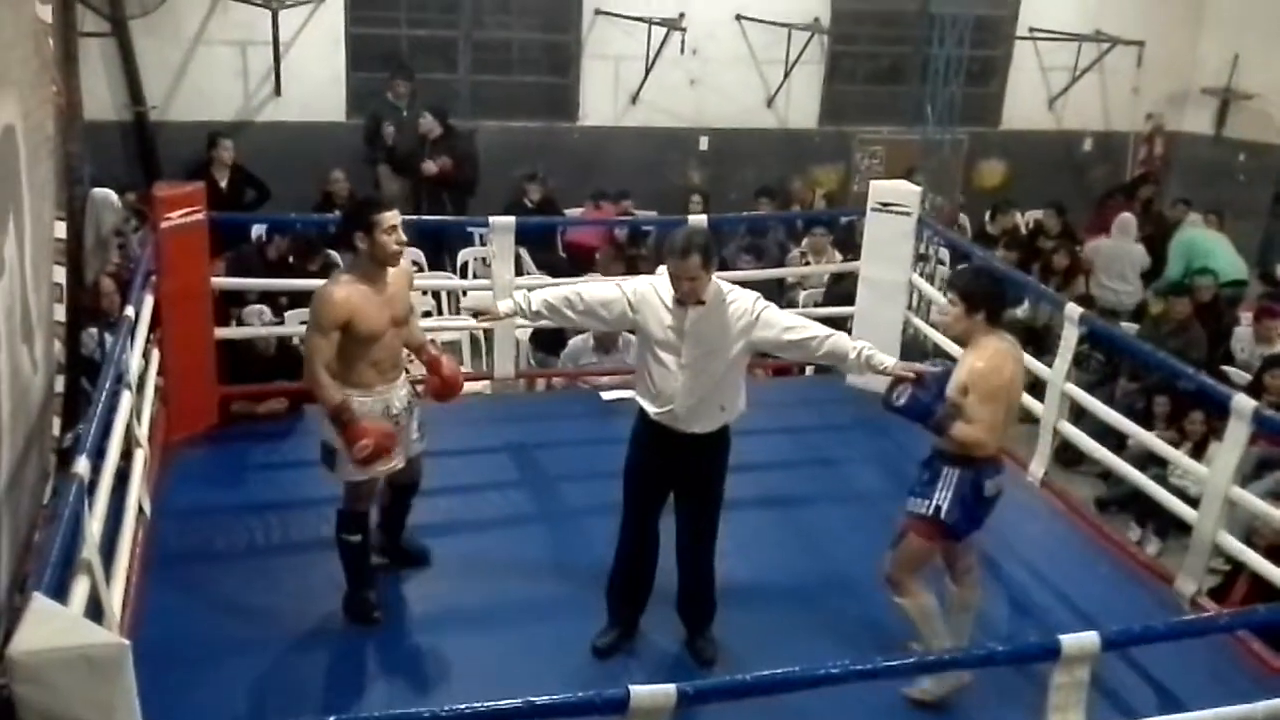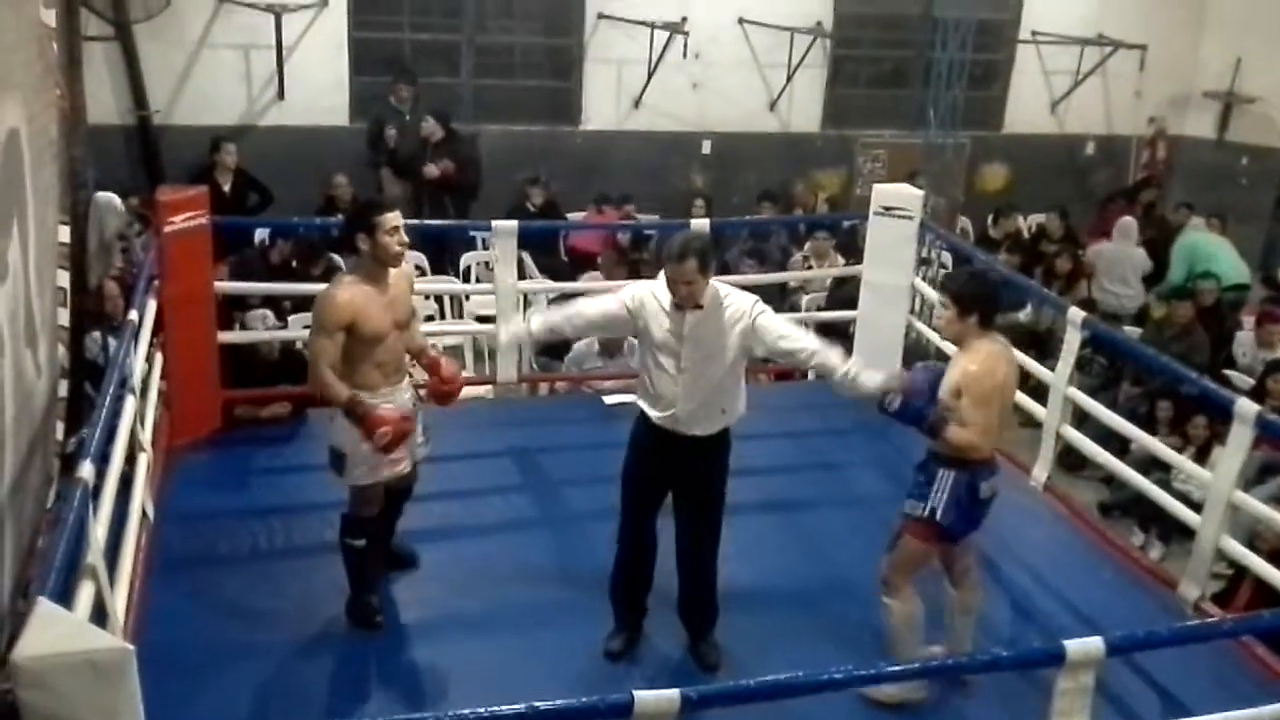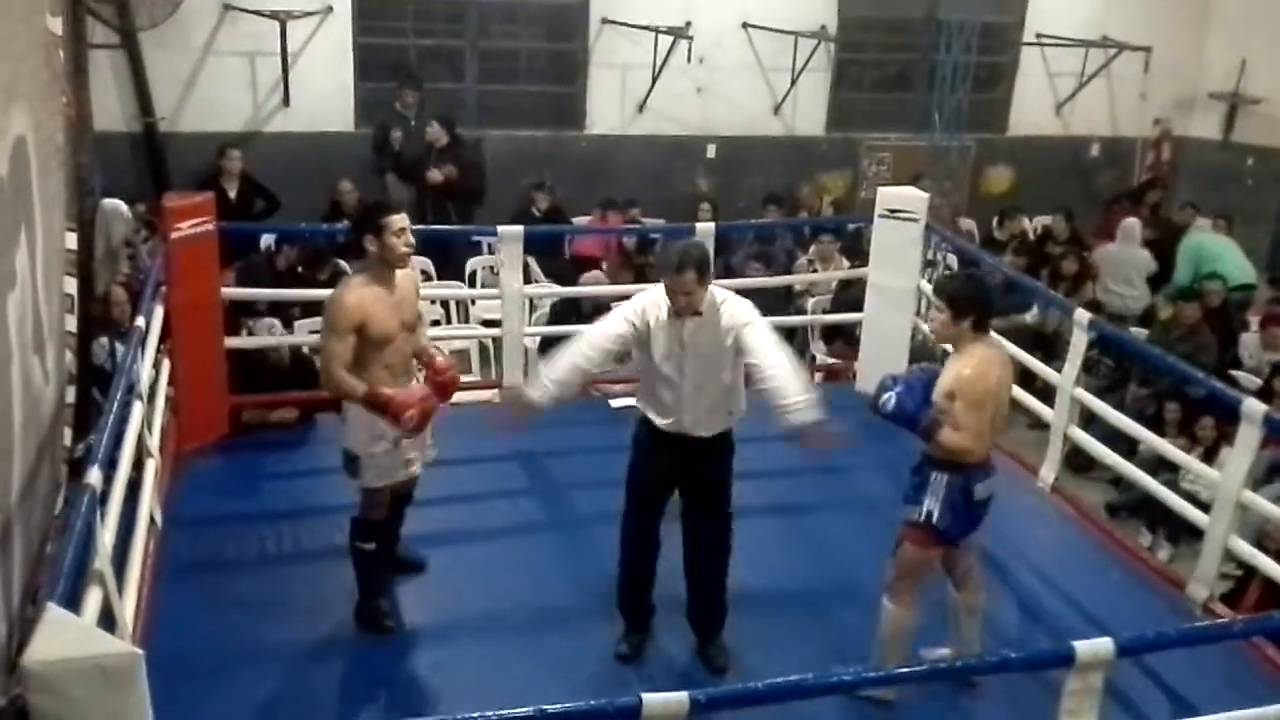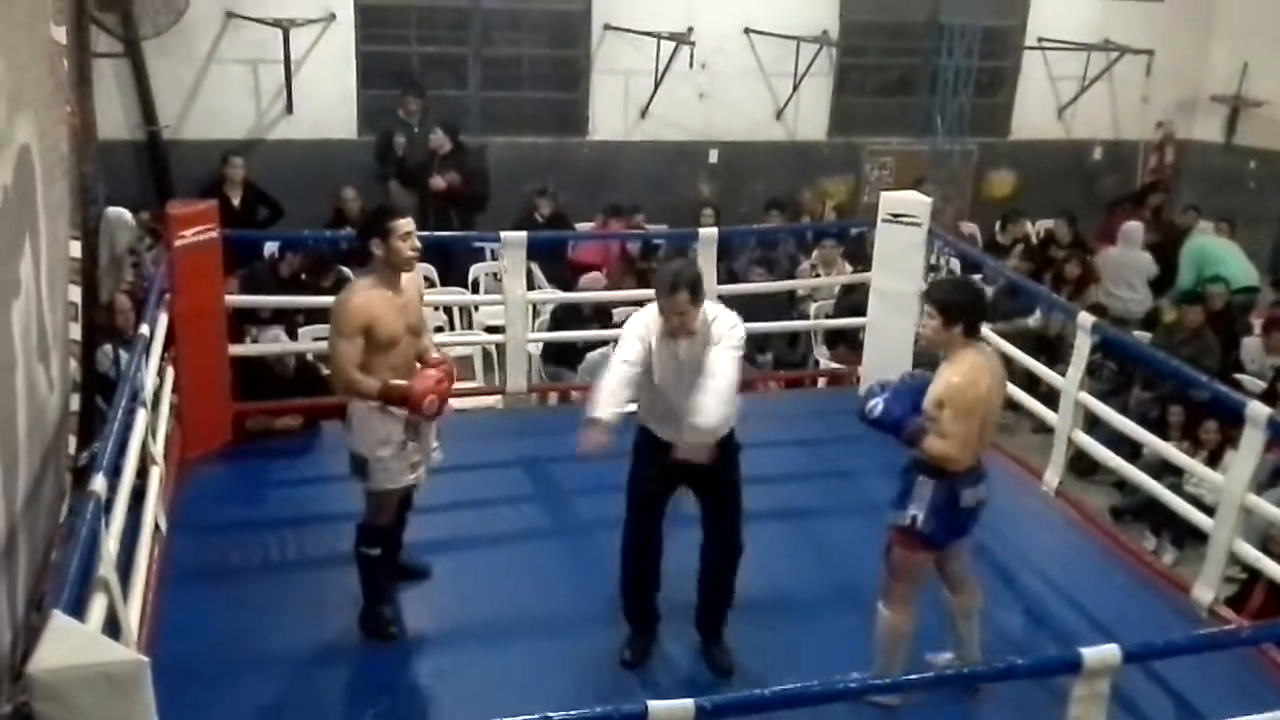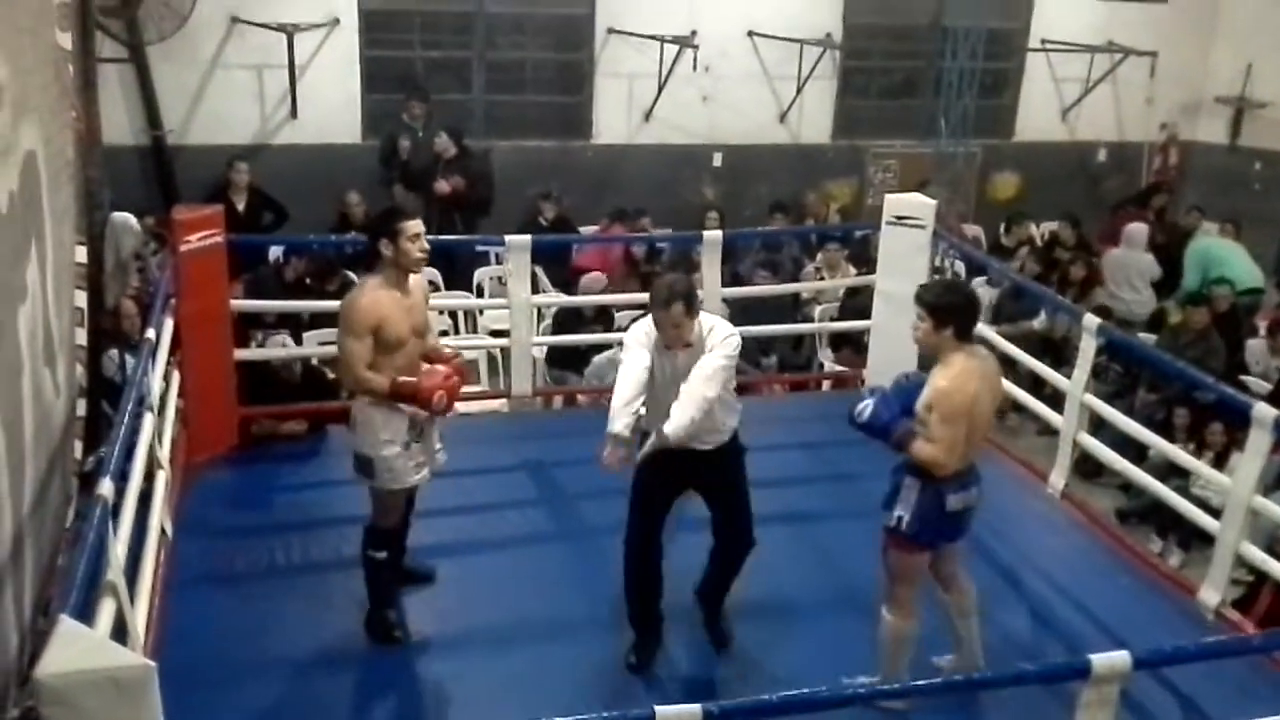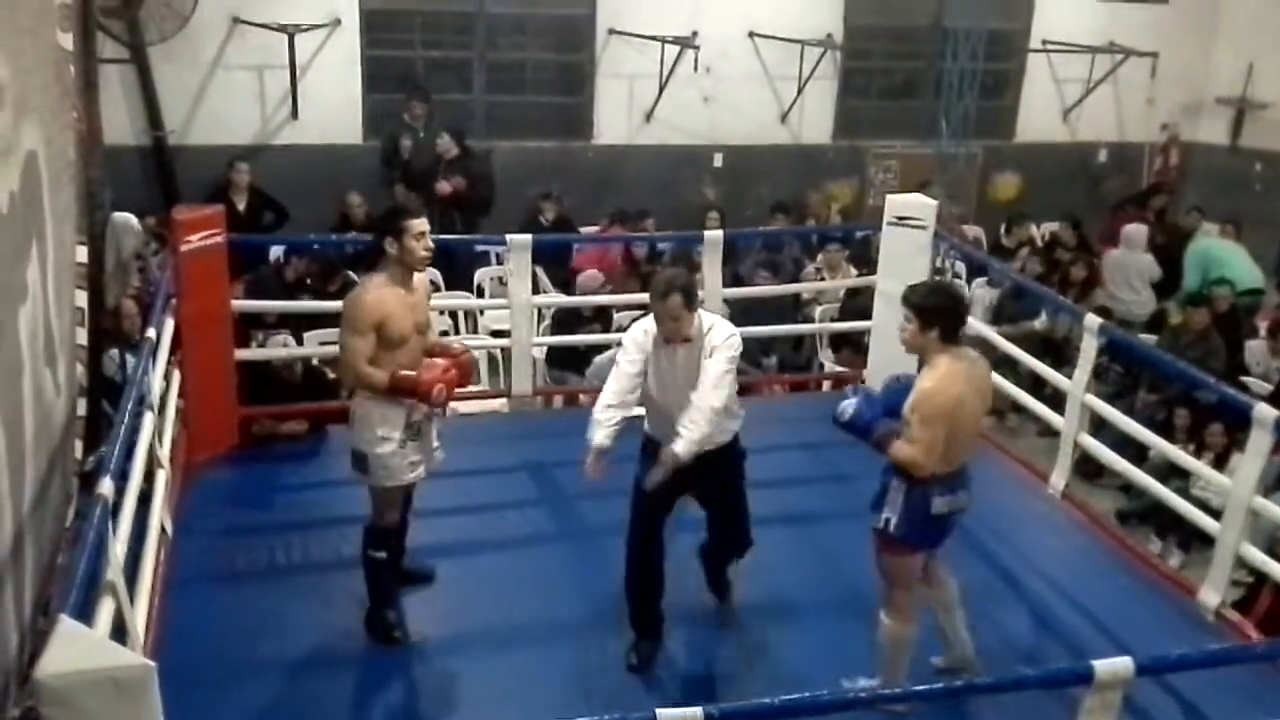
dt=0.1s
person 1, frame 1
left shoulder: (402, 270)
right shoulder: (335, 298)
right elbow: (316, 370)
left wrist: (430, 355)
right wrist: (346, 422)
left hip: (399, 392)
right hip: (360, 404)
left knee: (408, 476)
right knee: (359, 500)
left ankle: (390, 541)
right ankle: (359, 588)
person 1, frame 2
left shoulder: (403, 275)
right shoulder: (339, 300)
right elbow: (320, 373)
left wrist: (431, 359)
right wrist: (363, 415)
left hip: (402, 400)
right hip: (365, 410)
left knee: (402, 483)
right knee: (364, 503)
left ankle: (380, 547)
right ankle: (362, 593)
person 1, frame 3
left shoulder: (409, 277)
right shoulder: (348, 302)
right elbow: (333, 374)
left wrist: (432, 360)
right wrist: (382, 401)
left hip: (409, 401)
right hip: (373, 413)
left knee: (404, 488)
right knee: (374, 506)
left ankle: (386, 553)
right ankle: (371, 597)
person 1, frame 4
left shoulder: (414, 282)
right shoulder: (355, 304)
right elbow: (343, 377)
left wrist: (431, 359)
right wrist: (399, 393)
left hip: (412, 408)
right hip: (378, 416)
left knee: (404, 495)
right knee: (380, 511)
left ankle: (390, 561)
right ankle: (375, 603)
person 1, frame 5
left shoulder: (418, 285)
right shoulder: (363, 304)
right elbow: (353, 376)
left wrist: (439, 355)
right wrist: (408, 390)
left hip: (418, 408)
right hip: (383, 416)
left knee: (407, 498)
right knee: (386, 513)
left ankle: (395, 566)
right ankle: (380, 606)
person 1, frame 6
left shoulder: (420, 284)
right shoulder: (367, 300)
right elbow: (353, 371)
left wrist: (445, 351)
right wrist: (409, 384)
left hip: (416, 407)
right hip: (381, 414)
left knee: (404, 497)
right knee: (386, 513)
left ankle: (394, 566)
right ankle: (380, 607)
person 2, frame 1
left shoulder: (987, 364)
right shoulder: (1002, 346)
left elbow: (983, 440)
left wrist: (929, 412)
right wrist: (943, 387)
left hip: (960, 478)
right hip: (974, 475)
left knee: (900, 573)
right knee: (960, 564)
left ankle: (948, 666)
right ankle: (957, 651)
person 2, frame 2
left shoulder: (980, 367)
right shoulder: (994, 348)
left elbow: (977, 443)
left wrist: (923, 414)
right wrist: (935, 389)
left hip: (953, 481)
right hip: (969, 479)
left knee: (895, 577)
right knee: (960, 567)
left ankle: (907, 679)
right ankle: (959, 654)
person 2, frame 3
left shoulder: (973, 371)
right shoulder: (990, 351)
left elbow: (970, 446)
left wrist: (917, 417)
right wrist: (931, 390)
left hip: (948, 484)
right hip: (966, 481)
left knee: (900, 585)
right knee: (962, 569)
right ankle: (968, 656)
person 2, frame 4
left shoulder: (962, 379)
right shoulder: (986, 357)
left elbow: (954, 455)
left wrist: (903, 424)
right wrist: (926, 396)
left hip: (937, 490)
right hip: (967, 485)
left knee: (897, 592)
right knee: (955, 572)
left ankle: (884, 683)
right ankle: (968, 659)
person 2, frame 5
left shoulder: (951, 384)
right shoulder: (984, 361)
left elbow: (942, 459)
left wrist: (892, 427)
right wrist: (919, 398)
left hip: (927, 492)
right hip: (961, 486)
left knee: (899, 596)
right knee: (949, 571)
left ankle: (890, 686)
right ankle: (970, 660)
person 2, frame 6
left shoulder: (934, 387)
right shoulder: (976, 364)
left elbow: (920, 462)
left wrist: (874, 426)
right wrist: (908, 407)
left hip: (918, 495)
right hip: (954, 485)
left knee: (898, 596)
right knee: (931, 572)
left ankle: (890, 688)
right ankle: (960, 653)
person 3, frame 1
left shoulder: (744, 309)
right shoulder: (641, 294)
left elbow: (808, 335)
right elbow: (577, 299)
left wrist: (879, 361)
right wrist: (512, 306)
left hip: (708, 440)
right hip: (653, 432)
left knee: (698, 538)
right knee: (636, 529)
left ankle: (698, 626)
right ankle: (622, 619)
person 3, frame 2
left shoulder: (742, 311)
right shoulder: (643, 299)
left elbow: (800, 345)
right elbow: (579, 315)
left wrist: (862, 378)
right wrist: (519, 332)
left hip: (709, 440)
right hip: (653, 435)
left knee: (702, 541)
right knee: (635, 530)
left ankle: (700, 628)
right ankle: (628, 622)
person 3, frame 3
left shoulder: (736, 314)
right shoulder: (645, 308)
left elbow: (771, 359)
right elbow: (595, 345)
left wrist: (802, 414)
right wrist: (541, 391)
left hip: (711, 442)
right hip: (656, 434)
left knee: (711, 541)
right knee: (639, 532)
left ankle: (708, 631)
right ankle: (636, 623)
person 3, frame 4
left shoulder: (725, 328)
right shoulder: (641, 324)
left elbow: (722, 380)
right elbow: (622, 368)
left wrist: (703, 429)
right wrist: (599, 419)
left hip: (712, 445)
right hip: (657, 442)
left knee: (725, 541)
right knee: (639, 537)
left ankle: (712, 631)
right ankle: (641, 628)
person 3, frame 5
left shoulder: (722, 337)
right shoulder: (641, 333)
left elbow: (701, 390)
right elbow: (630, 380)
left wrist: (668, 435)
right wrist: (619, 433)
left hip: (718, 448)
right hip: (661, 448)
left knee: (737, 538)
right knee: (640, 540)
left ankle: (711, 602)
right ankle: (646, 632)
person 3, frame 6
left shoulder: (723, 337)
right shoulder: (642, 335)
left elbow: (710, 401)
right elbow: (619, 387)
left wrist: (679, 453)
right wrist: (599, 441)
left hip: (716, 451)
right hip: (661, 447)
left knee: (735, 538)
right knee: (642, 540)
left ankle: (714, 563)
right ankle: (647, 632)
